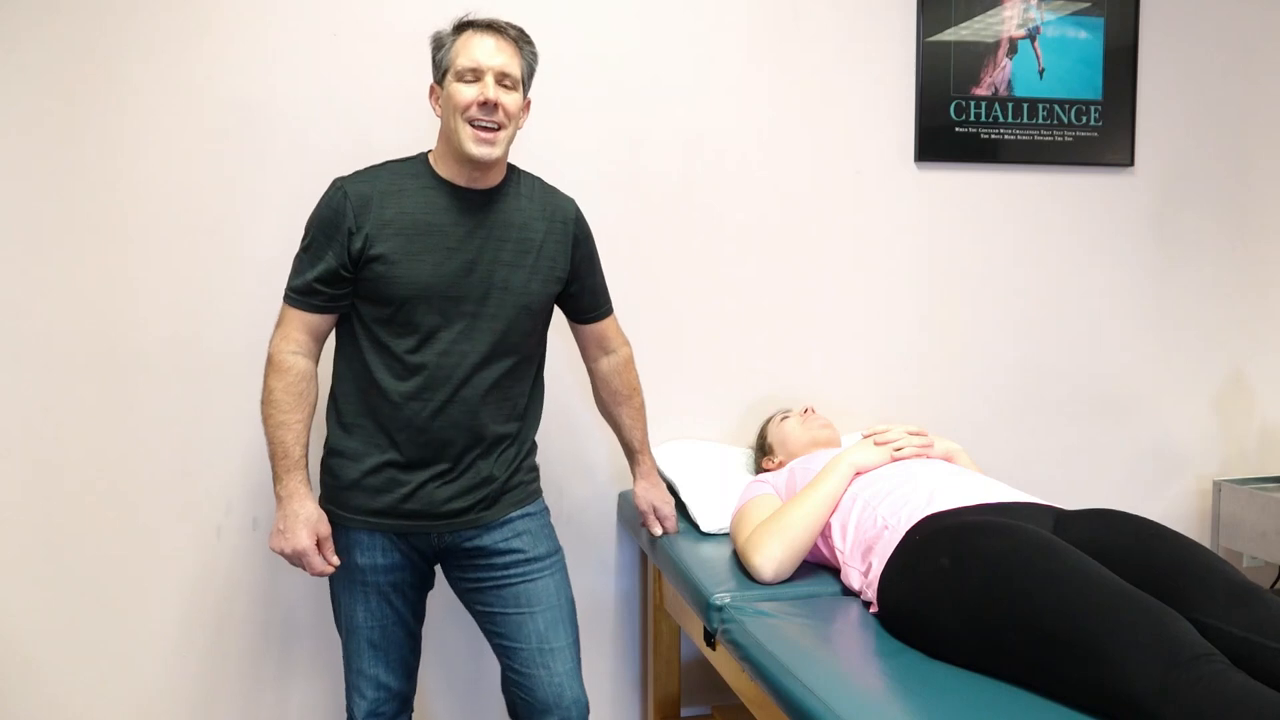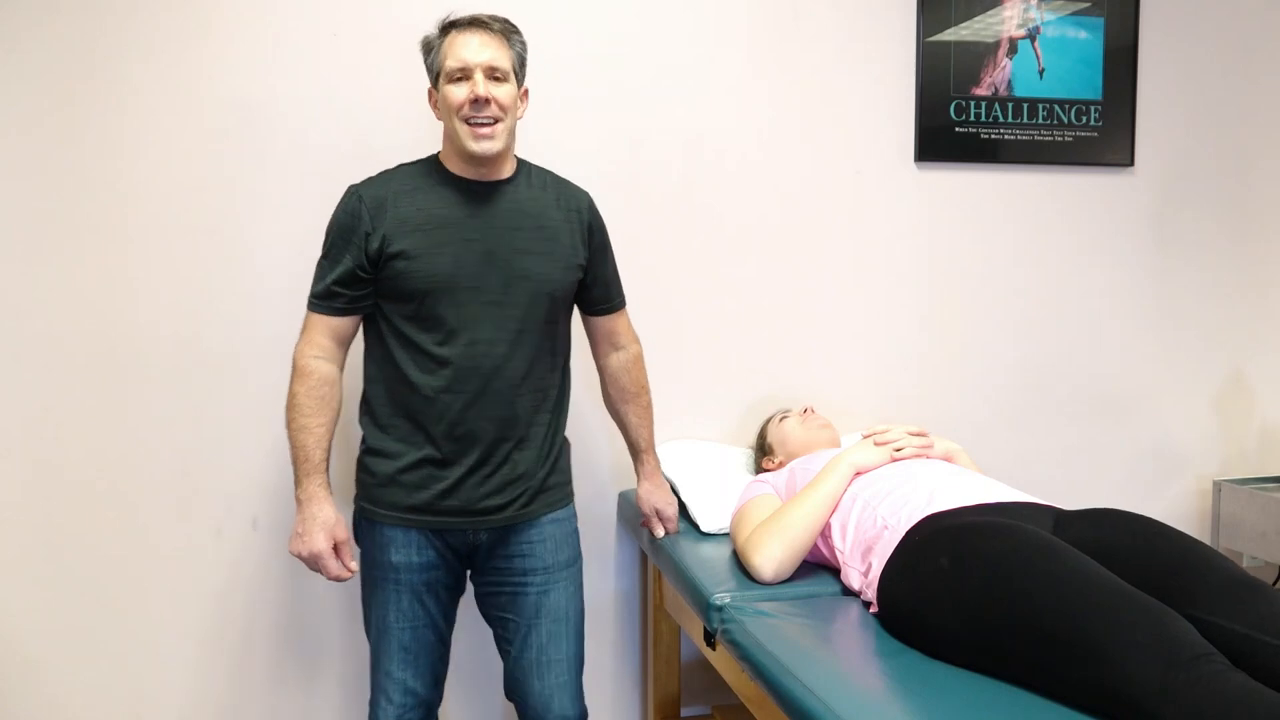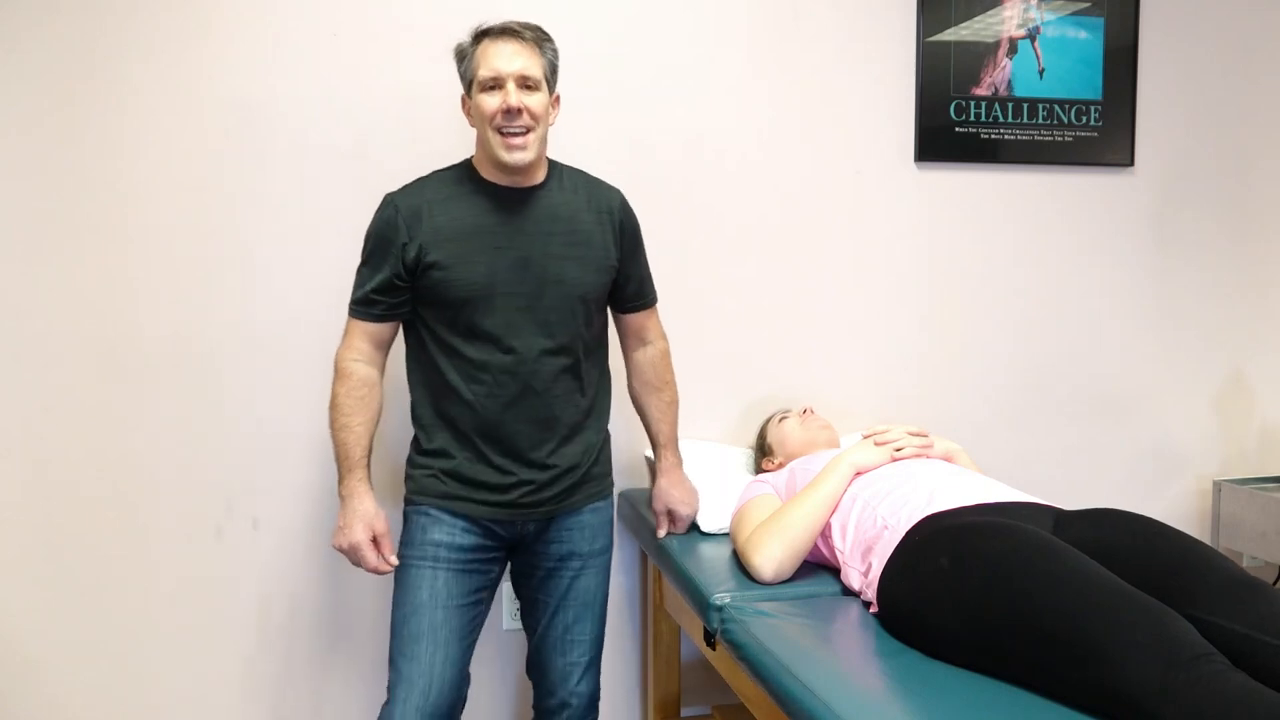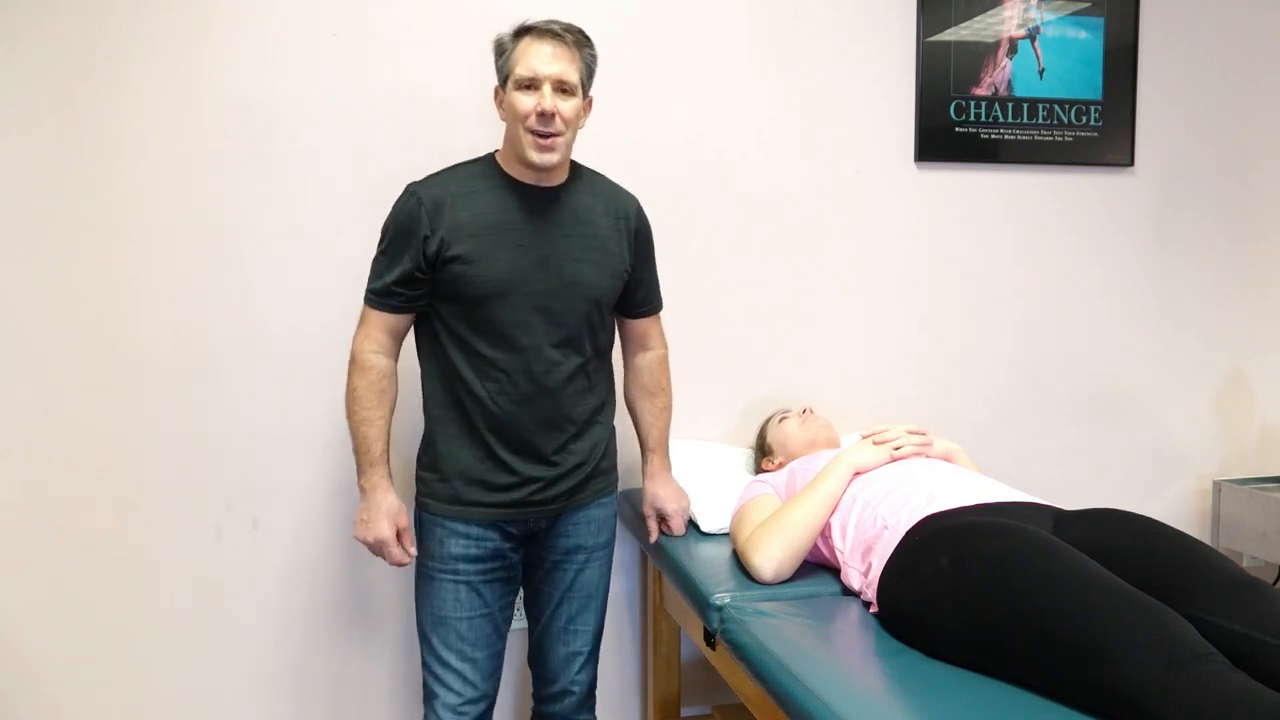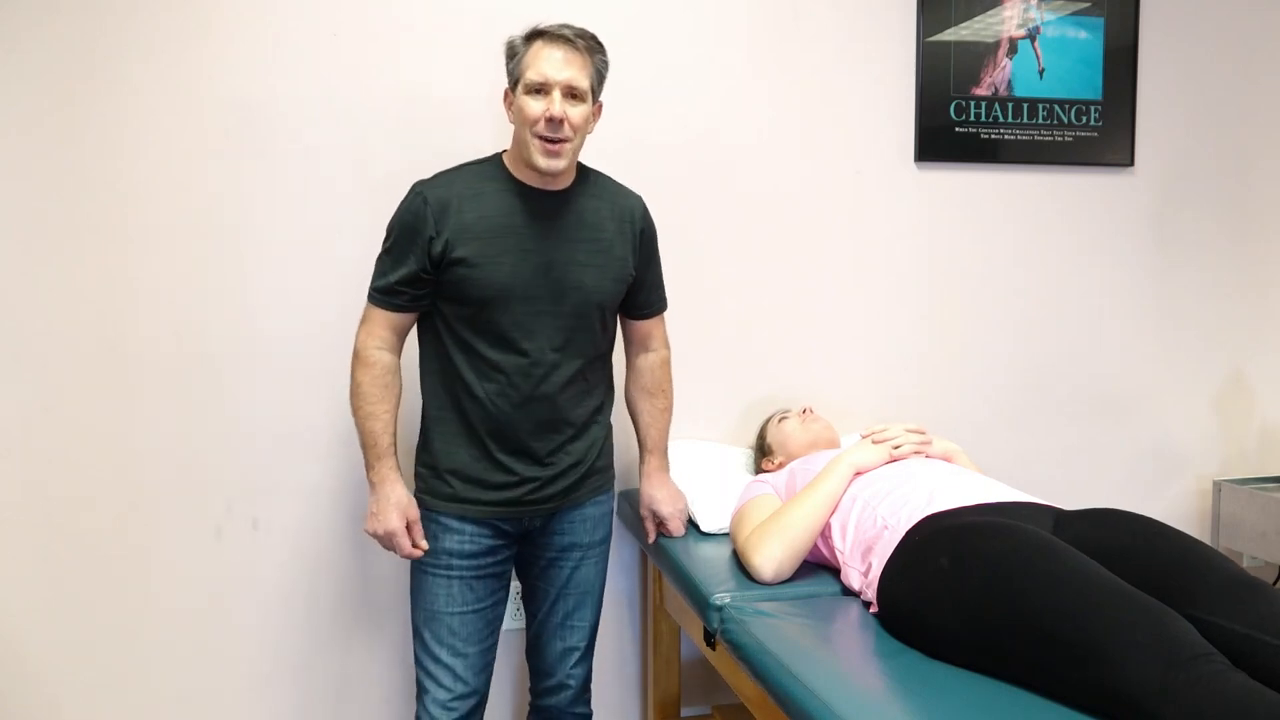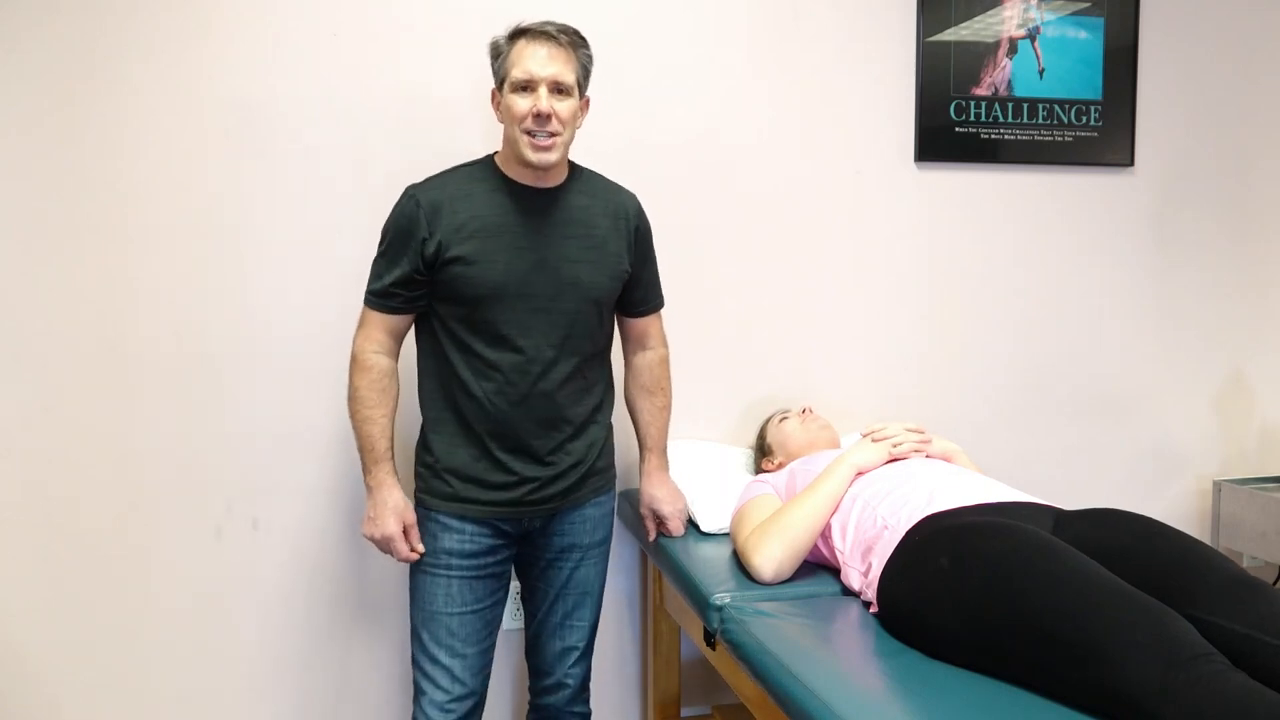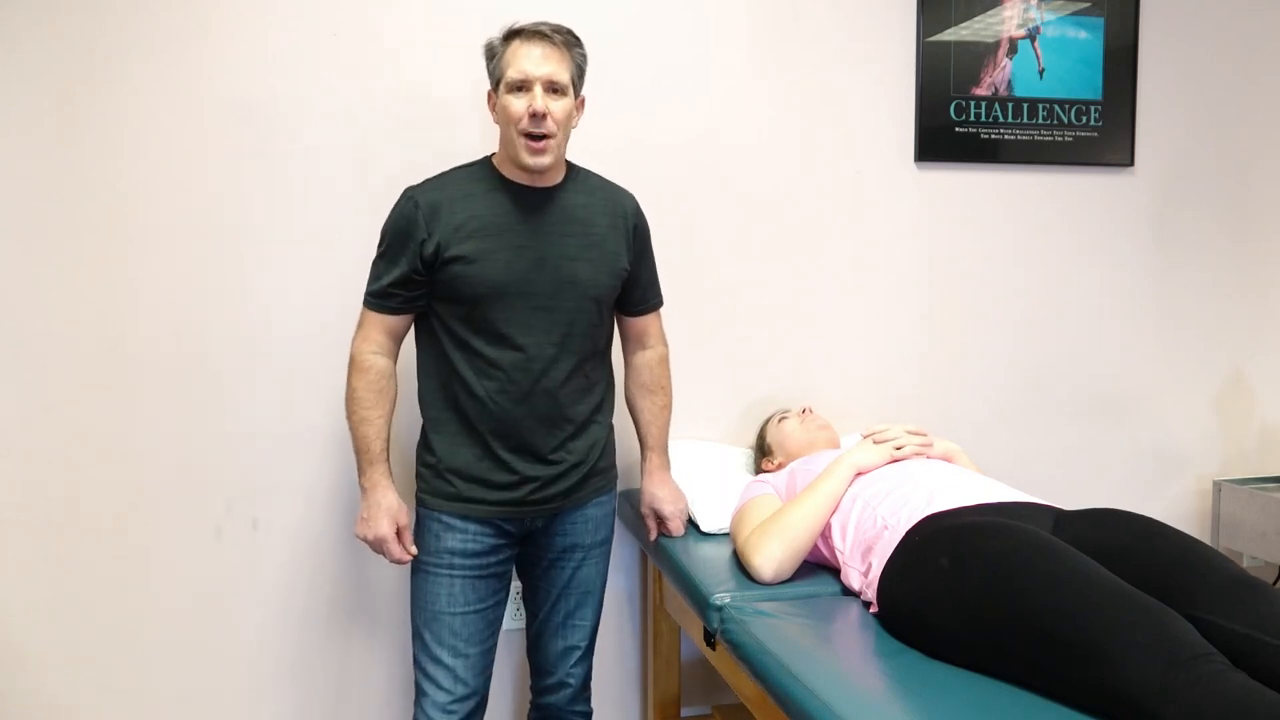
dt=0.3s
person 1, frame 1
left shoulder: (556, 219)
right shoulder: (357, 203)
left elbow: (606, 350)
right elbow: (294, 350)
left wrist: (644, 467)
right wrist: (293, 492)
left hip: (504, 510)
right hip: (368, 513)
person 1, frame 2
left shoulder: (570, 209)
right shoulder: (374, 207)
left elbow: (615, 347)
right elbow: (321, 354)
left wrist: (646, 468)
right wrist: (312, 495)
left hip: (537, 512)
right hip: (405, 516)
person 1, frame 3
left shoulder: (604, 209)
right shoulder: (411, 214)
left elbow: (643, 342)
right elbow: (361, 357)
left wrist: (669, 464)
right wrist: (355, 491)
left hip: (576, 505)
right hip: (450, 505)
person 1, frame 4
left shoulder: (620, 214)
right shoulder: (431, 206)
left elbow: (644, 348)
right elbow: (374, 351)
left wrist: (656, 469)
right wrist: (375, 485)
left hip: (583, 503)
right hip: (463, 508)
person 1, frame 5
left shoulder: (626, 216)
right shoulder: (437, 205)
left elbow: (647, 350)
right elbow: (378, 346)
left wrist: (654, 470)
right wrist: (384, 480)
left hip: (579, 502)
right hip: (460, 505)
person 1, frame 6
left shoulder: (620, 213)
right shoulder: (430, 208)
left elbow: (644, 347)
right elbow: (376, 350)
left wrist: (654, 469)
right wrist: (381, 483)
left hip: (580, 502)
right hip: (460, 506)
person 1, frame 7
left shoulder: (617, 213)
right shoulder: (429, 210)
left elbow: (644, 346)
right elbow: (374, 351)
left wrist: (656, 469)
right wrist: (375, 485)
left hip: (582, 501)
right hip: (461, 507)
person 2, frame 1
left shoulder: (891, 450)
right shoulder: (771, 483)
right elbow: (767, 560)
left wrist: (950, 452)
right wrist: (847, 462)
right knee: (1174, 664)
person 2, frame 2
left shoulder: (885, 453)
right shoulder: (771, 484)
right elbow: (767, 561)
left wrist: (950, 451)
right wrist: (846, 462)
right knee: (1172, 664)
person 2, frame 3
left shoulder: (896, 452)
right shoulder: (772, 483)
right elbow: (768, 560)
left wrist: (949, 452)
right wrist: (847, 461)
right knee: (1178, 666)
person 2, frame 4
left shoulder: (889, 452)
right shoulder: (772, 484)
right elbow: (767, 561)
left wrist: (948, 451)
right wrist: (847, 462)
right knee: (1172, 664)
person 2, frame 5
left shoulder: (890, 451)
right shoulder: (772, 484)
right elbow: (767, 560)
left wrist: (947, 451)
right wrist: (847, 462)
right knee: (1175, 665)
person 2, frame 6
left shoulder: (893, 452)
right shoulder: (772, 484)
right elbow: (767, 560)
left wrist: (946, 450)
right wrist: (850, 462)
right knee: (1177, 666)
person 2, frame 7
left shoulder: (889, 452)
right shoulder: (772, 484)
right elbow: (767, 561)
left wrist: (947, 451)
right wrist: (849, 462)
right knee: (1175, 665)
